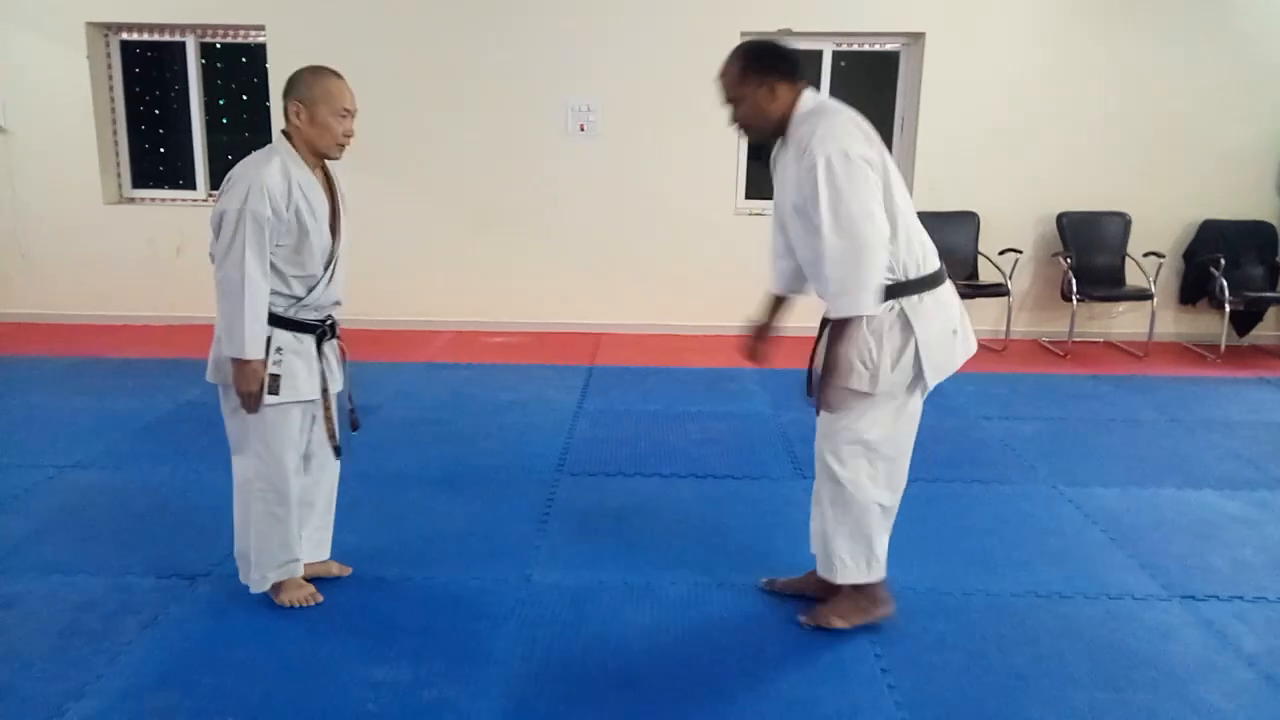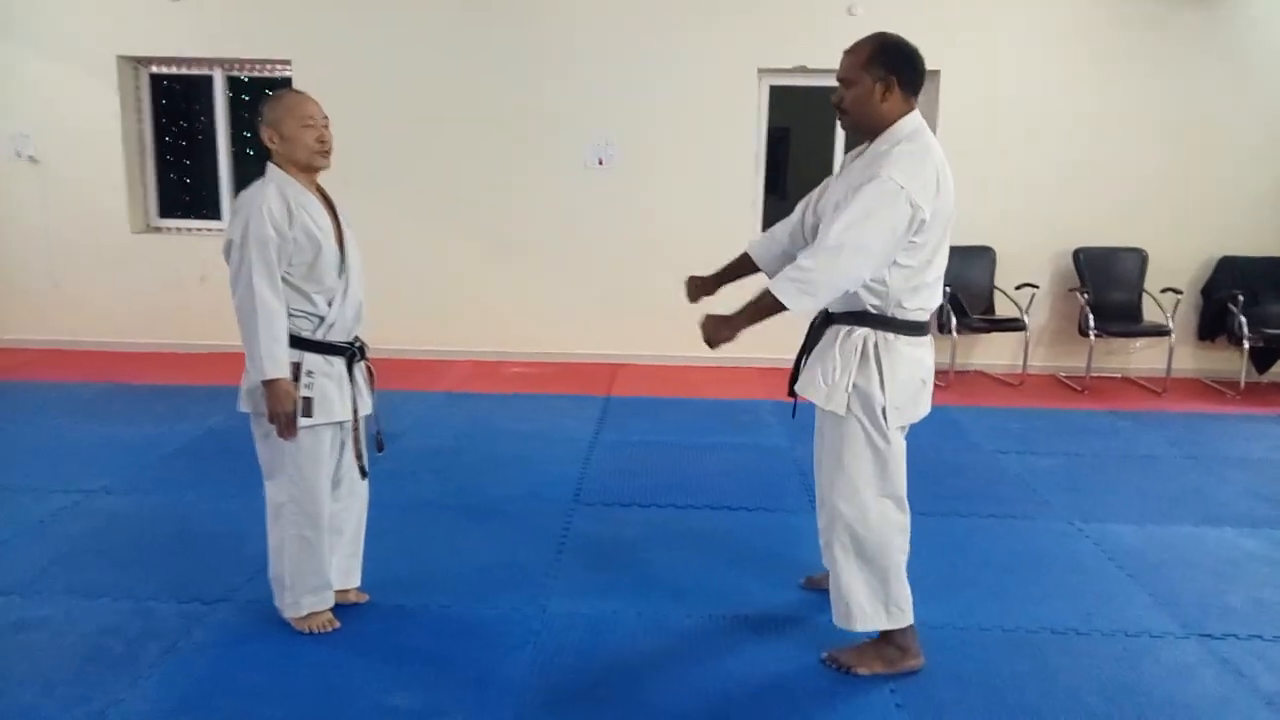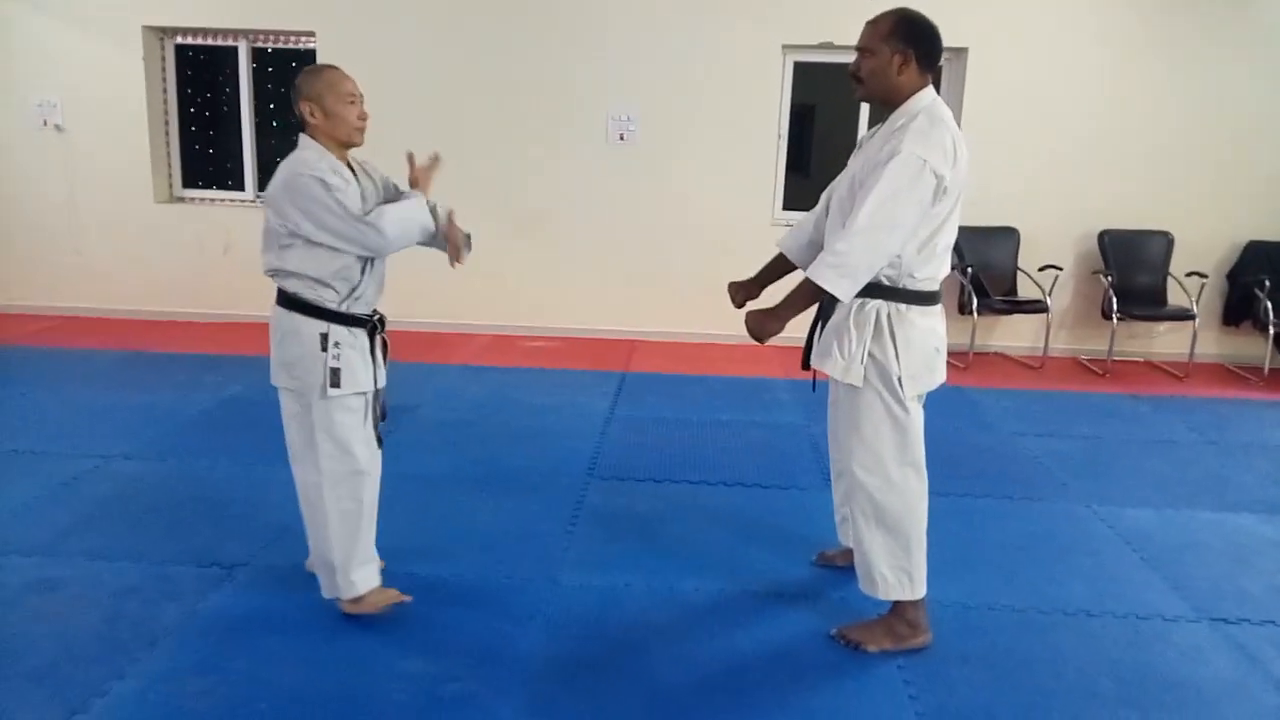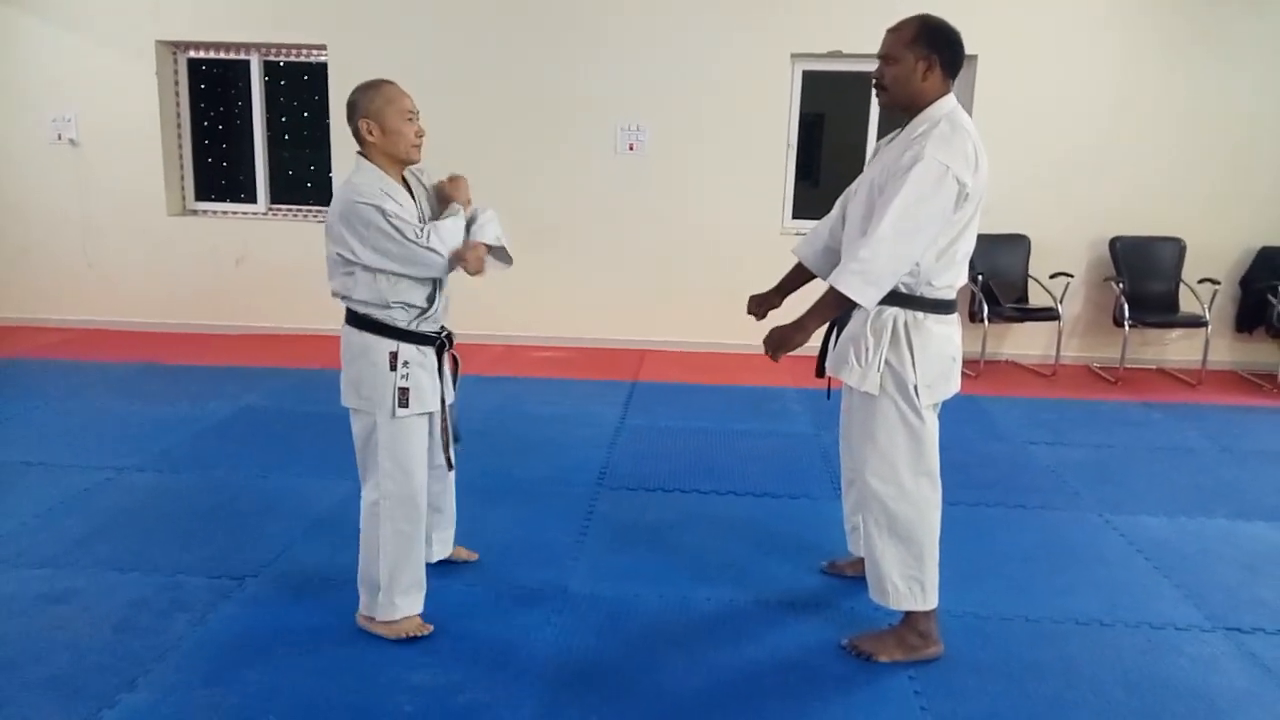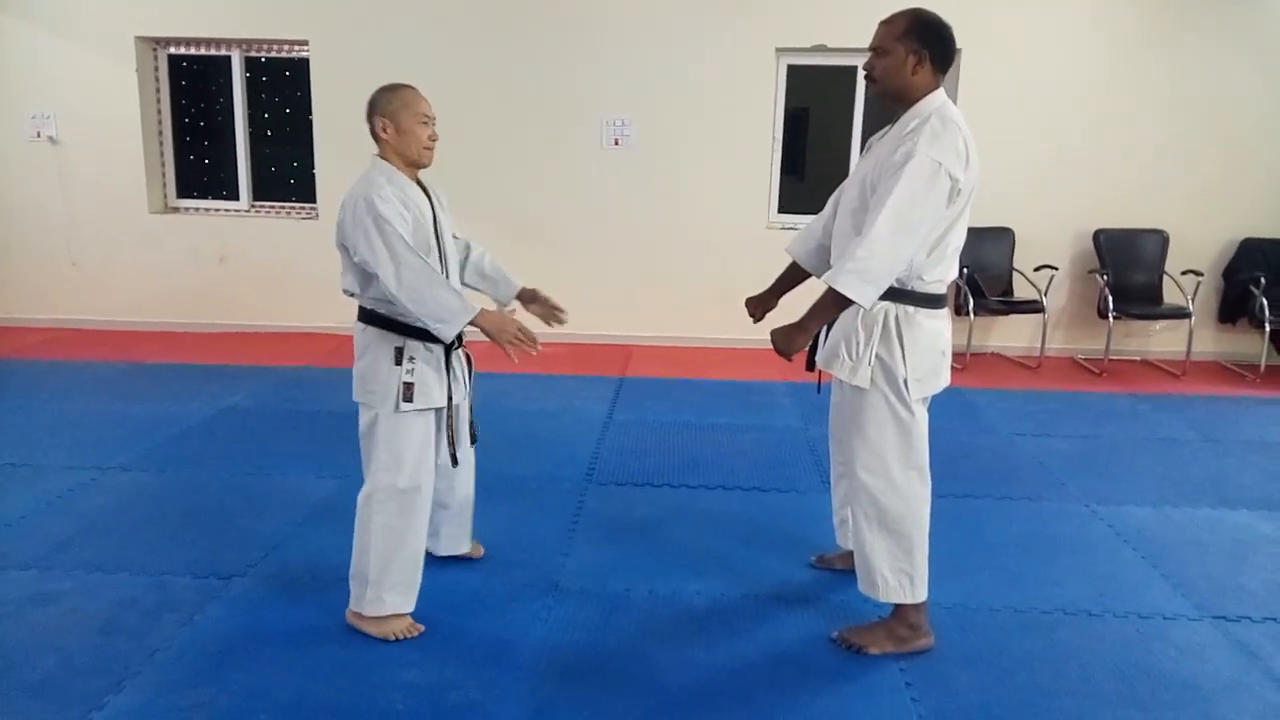
dt=1s
person 1, frame 1
left shoulder: (829, 139)
right shoulder: (795, 140)
left elbow: (856, 251)
right elbow: (796, 243)
left wrist: (835, 351)
right wrist: (770, 315)
left hip: (896, 317)
right hip: (869, 312)
left knee: (851, 450)
right knee: (844, 447)
left ankle: (865, 589)
right ankle: (835, 570)
person 1, frame 2
left shoulder: (906, 168)
right shoulder: (875, 156)
left elbow: (830, 262)
right elbow: (799, 229)
left wrist: (735, 322)
right wrist: (717, 279)
left hip: (874, 352)
right hip: (856, 342)
left knee: (862, 489)
right knee: (847, 480)
left ankle: (896, 638)
right ankle: (853, 573)
person 1, frame 3
left shoulder: (923, 138)
right shoulder: (893, 132)
left elbow: (863, 243)
right elbow: (826, 219)
left wrist: (780, 314)
right wrist: (758, 282)
left hip: (889, 325)
right hip: (866, 318)
left knee: (884, 462)
right knee: (856, 451)
left ankle: (908, 616)
right ankle: (862, 546)
person 1, frame 4
left shoulder: (944, 146)
right shoulder: (908, 140)
left elbow: (884, 252)
right elbow: (840, 226)
left wrist: (803, 328)
right wrist: (777, 293)
left hip: (904, 334)
right hip: (878, 326)
left knee: (897, 471)
right knee: (868, 458)
left ankle: (920, 625)
right ankle: (872, 555)
person 1, frame 5
left shoulder: (935, 140)
right shoulder: (899, 134)
left elbow: (880, 250)
right elbow: (834, 223)
left wrist: (805, 327)
right wrist: (773, 293)
left hip: (894, 328)
right hip: (869, 321)
left knee: (887, 465)
right knee: (858, 452)
left ankle: (910, 617)
right ankle: (862, 548)
person 2, frame 1
left shoulder: (322, 177)
right shoulder: (261, 179)
right elbow: (240, 274)
right wrist: (246, 359)
left hip: (313, 344)
right hip: (270, 348)
left knee: (319, 455)
right knee: (272, 464)
left ankle: (306, 553)
right ankle: (276, 570)
person 2, frame 2
left shoulder: (320, 200)
right shoulder: (264, 204)
right elbow: (258, 298)
right wrist: (275, 379)
left hip: (340, 367)
right hip: (299, 372)
left knee: (346, 483)
right knee: (302, 492)
left ankle: (336, 580)
right ankle: (302, 599)
person 2, frame 3
left shoulder: (357, 172)
right shoulder: (304, 178)
left elbow: (393, 210)
right elbow: (375, 230)
left wrist: (447, 227)
right wrist: (423, 198)
left hip: (355, 334)
right hip: (316, 338)
left knee: (360, 453)
right knee: (336, 462)
left ankle: (339, 552)
right ankle: (353, 583)
person 2, frame 4
left shoulder: (412, 183)
right shoulder: (361, 200)
left elbow: (478, 217)
right elbow: (431, 254)
left wrist: (478, 246)
right wrist: (456, 208)
left hip: (421, 349)
right hip: (385, 356)
left knee: (434, 459)
right knee: (397, 481)
left ankle: (434, 543)
right ankle: (383, 607)
person 2, frame 5
left shoulder: (423, 192)
right shoulder: (372, 197)
left elbow: (463, 255)
right elbow: (409, 278)
left wrist: (520, 294)
right wrist: (482, 320)
left hip: (436, 349)
right hip: (396, 353)
left knee: (452, 455)
right knee: (398, 478)
left ankle: (447, 539)
right ankle: (373, 603)
